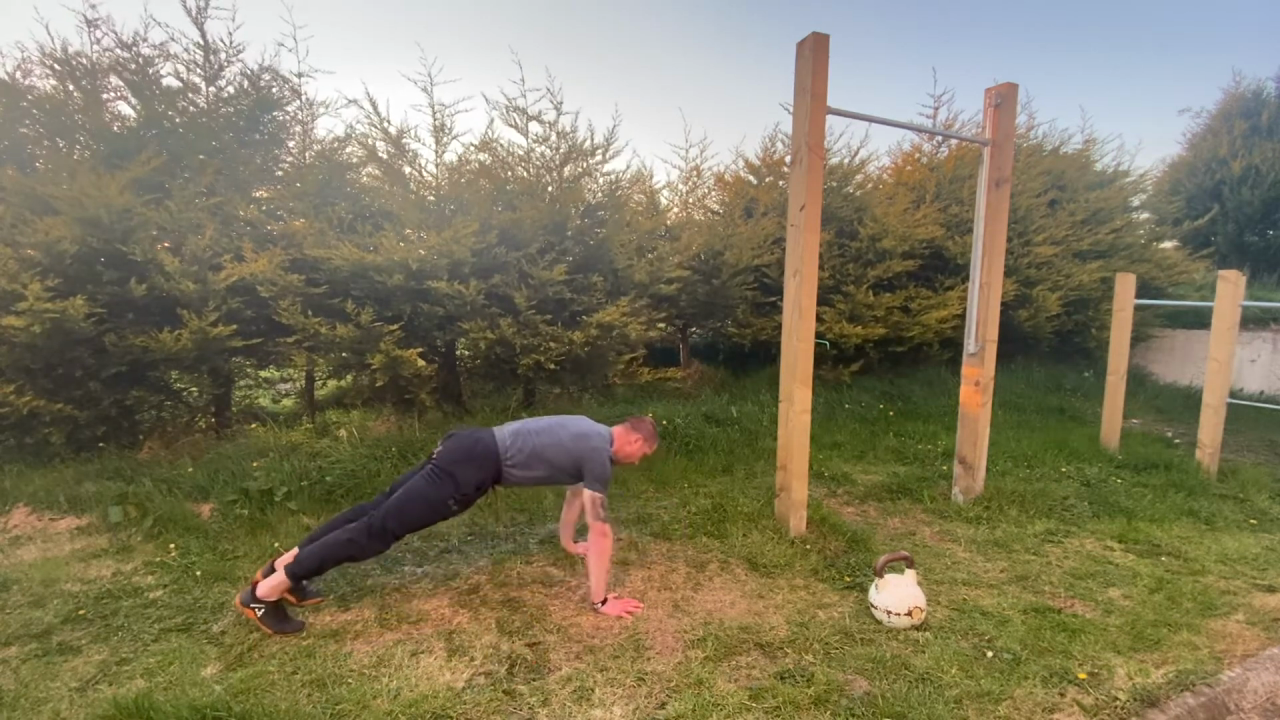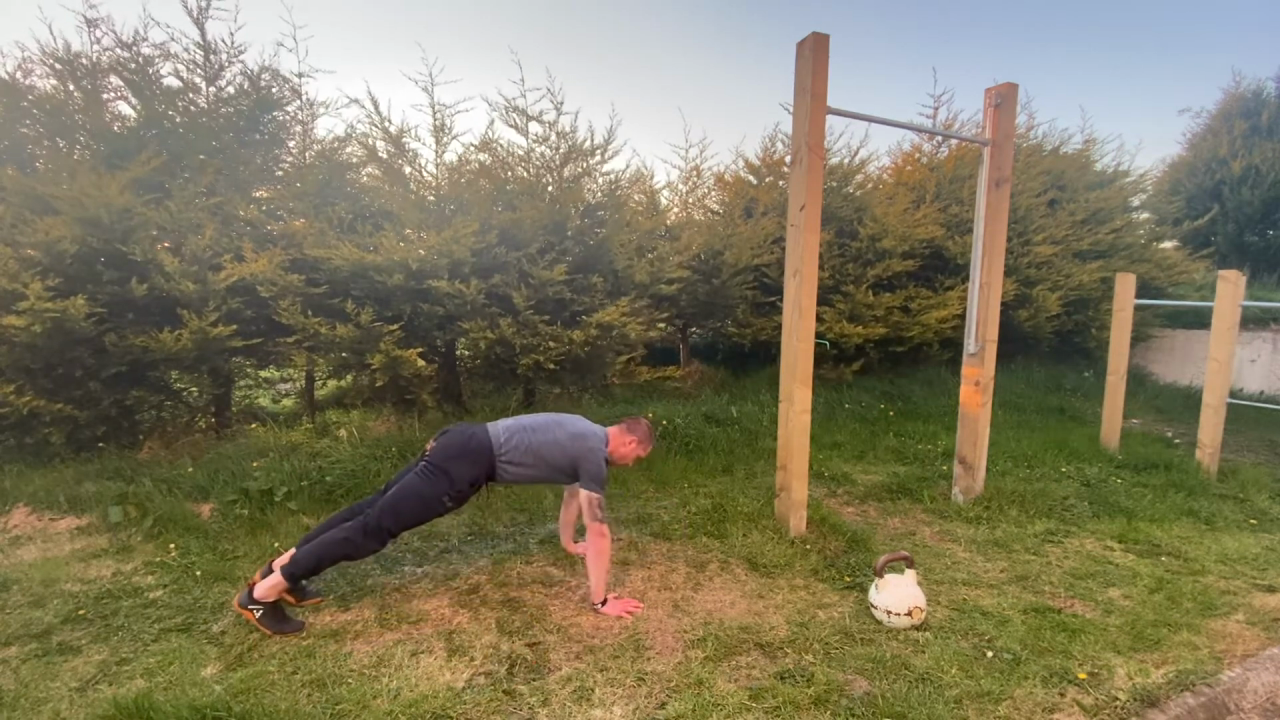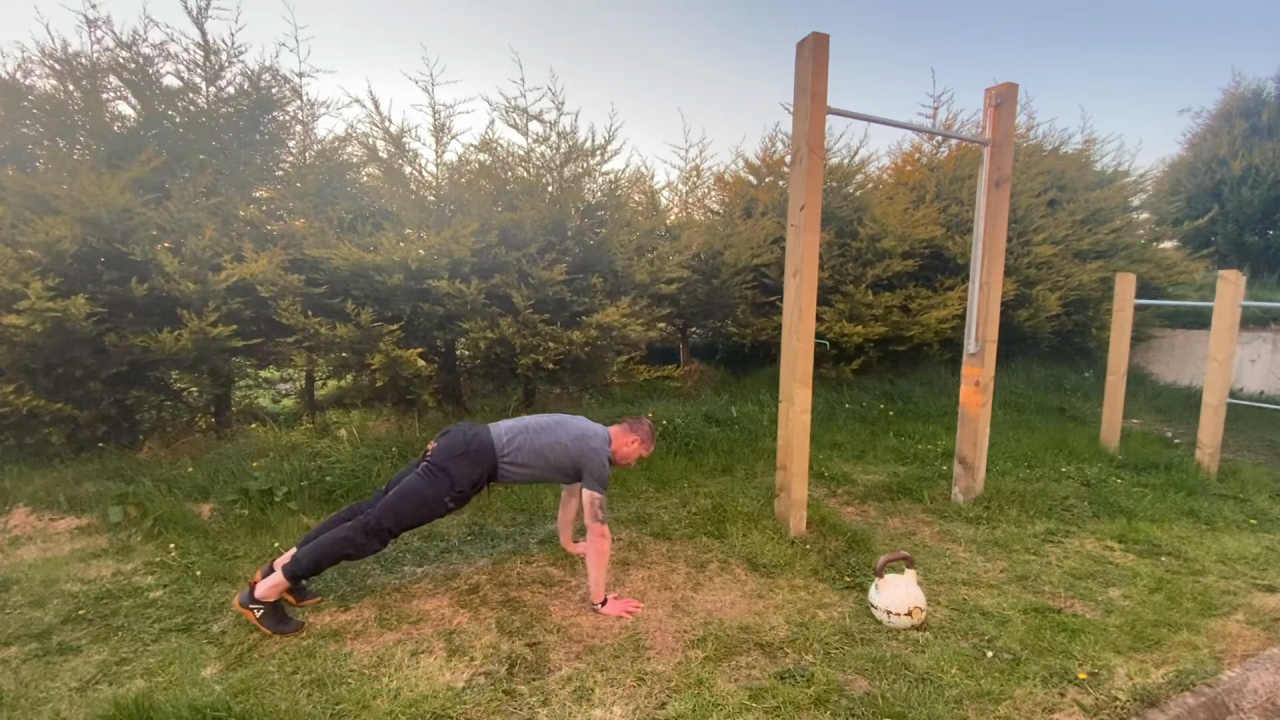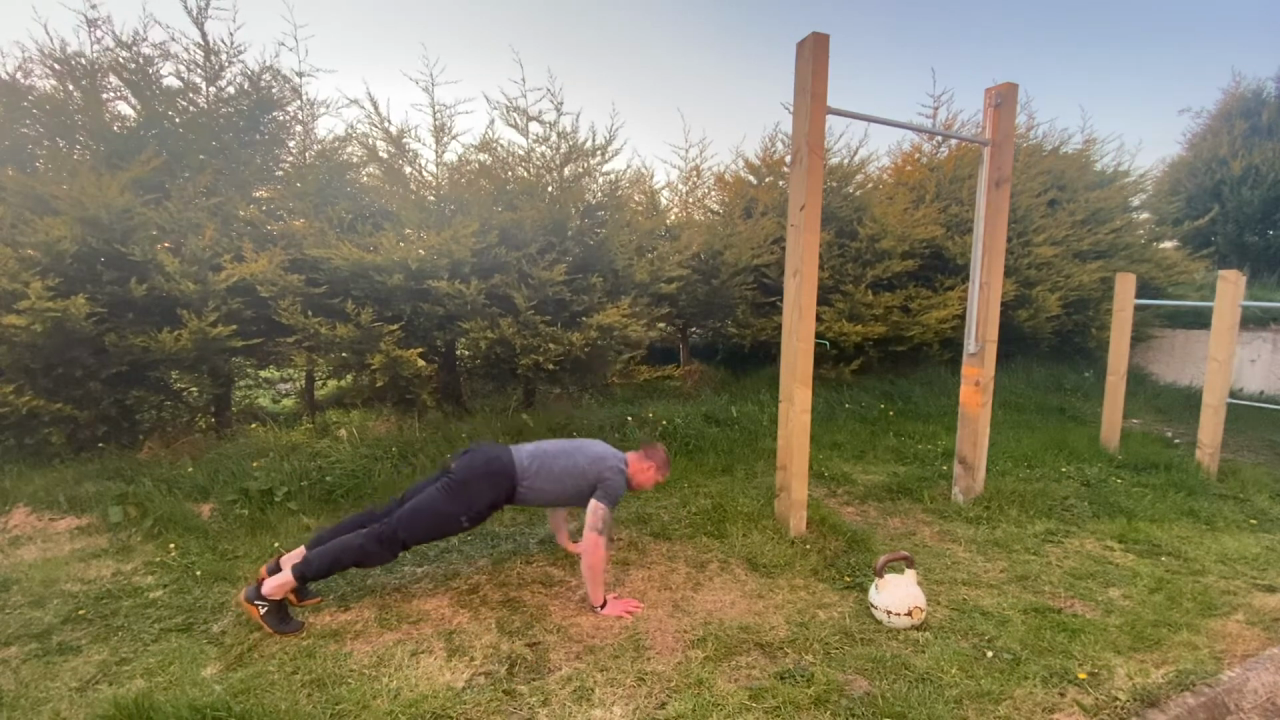
dt=0.2s
person 1, frame 1
left shoulder: (591, 433)
right shoulder: (600, 454)
left elbow: (573, 489)
right elbow: (600, 531)
left wrist: (568, 543)
right wrist: (601, 600)
left hip: (470, 444)
right hip: (475, 465)
left knee: (380, 508)
right knee: (381, 528)
left ankle: (280, 565)
right ankle: (264, 592)
person 1, frame 2
left shoulder: (587, 435)
right shoulder: (594, 454)
left elbow: (571, 490)
right elbow: (598, 531)
left wrist: (568, 543)
right wrist: (601, 600)
left hip: (464, 440)
right hip: (468, 461)
left knee: (375, 508)
right knee: (376, 526)
left ankle: (279, 567)
right ankle: (263, 593)
person 1, frame 3
left shoulder: (589, 434)
right shoulder: (598, 454)
left elbow: (570, 488)
right elbow: (599, 532)
left wrist: (567, 542)
right wrist: (600, 600)
left hip: (466, 440)
right hip: (470, 462)
left knee: (376, 507)
right knee: (377, 525)
left ankle: (280, 566)
right ankle: (264, 592)
person 1, frame 4
left shoulder: (600, 455)
right shoulder: (614, 477)
right elbow: (595, 541)
left wrist: (564, 541)
right wrist: (600, 602)
left hip: (486, 459)
right hip: (489, 482)
left knee: (389, 514)
right knee: (390, 535)
left ankle: (285, 564)
right ankle: (271, 590)
